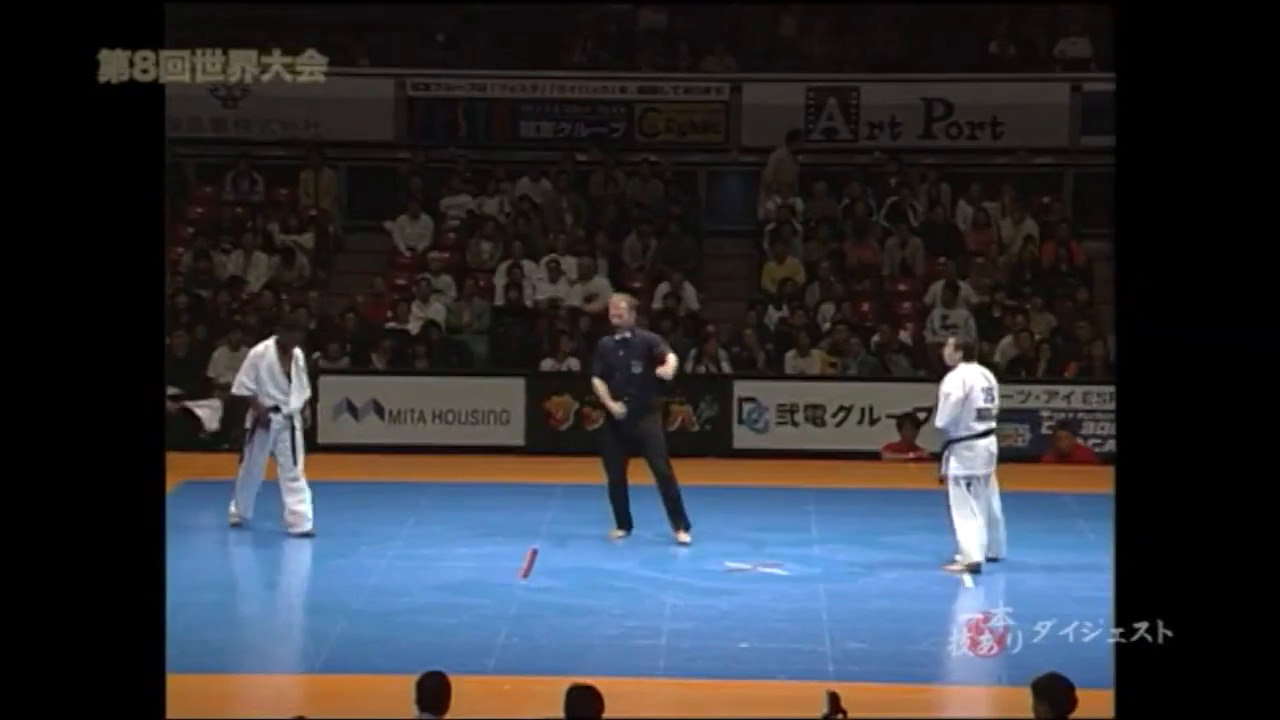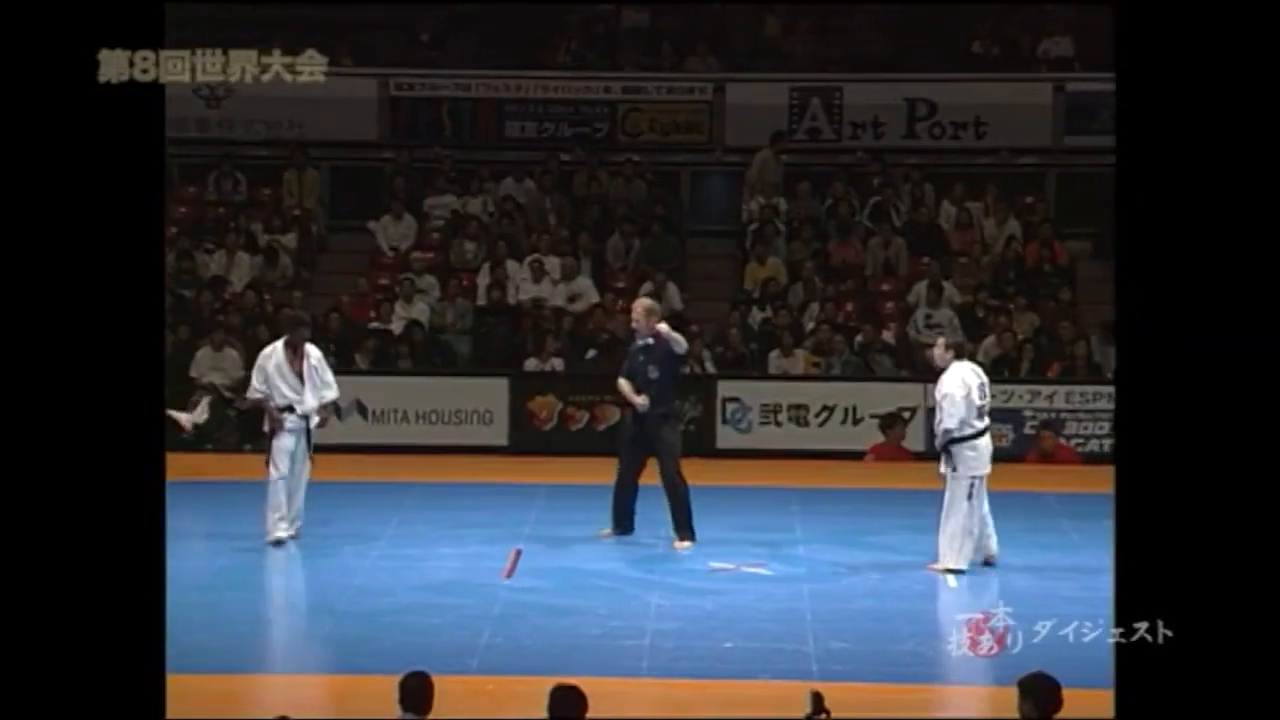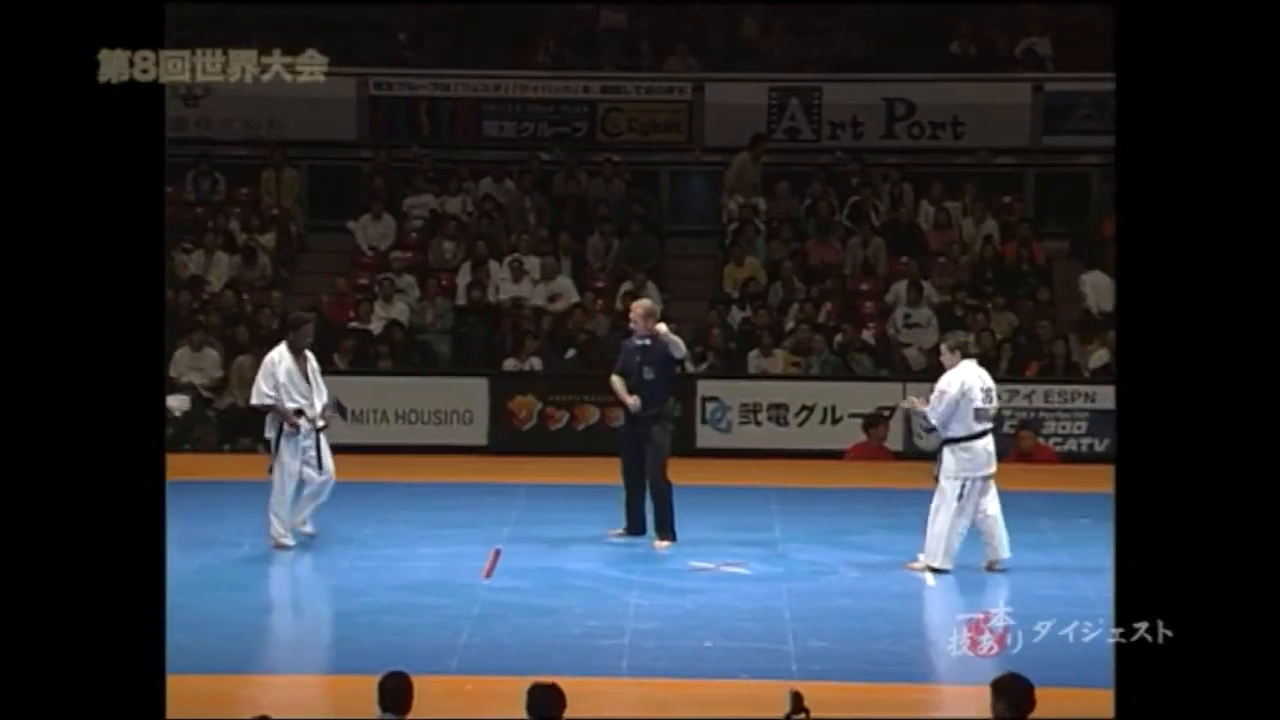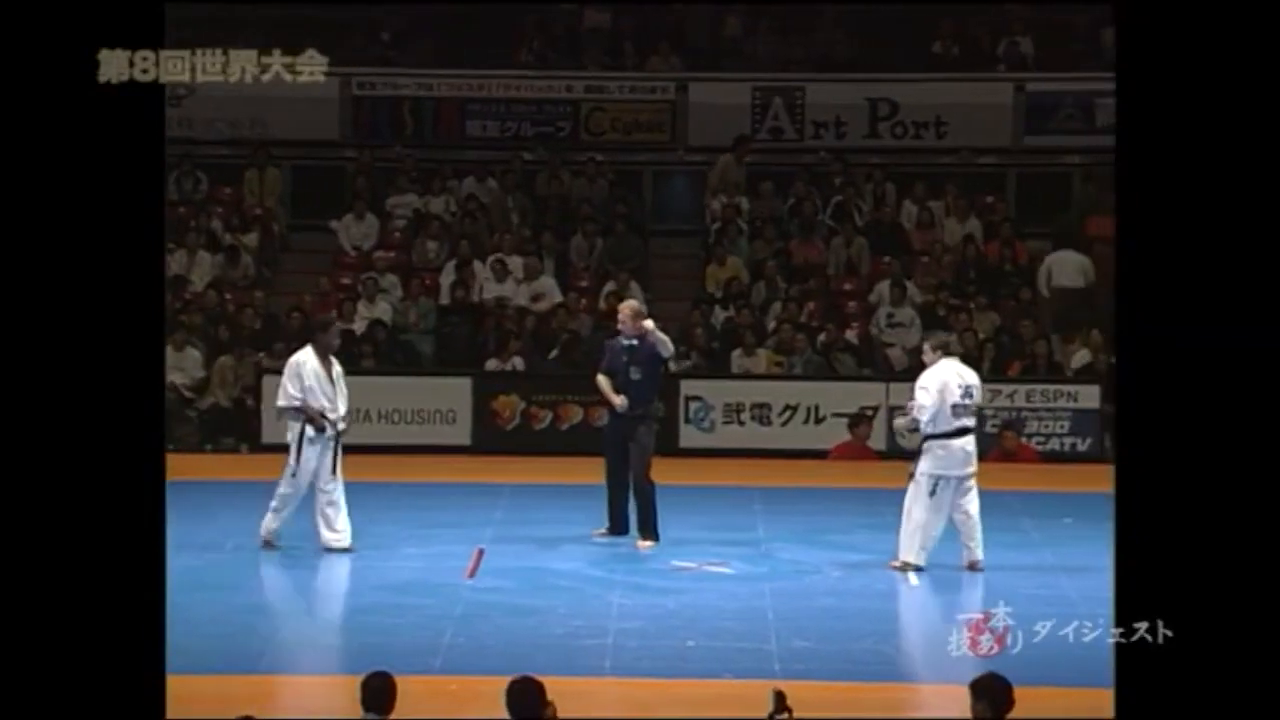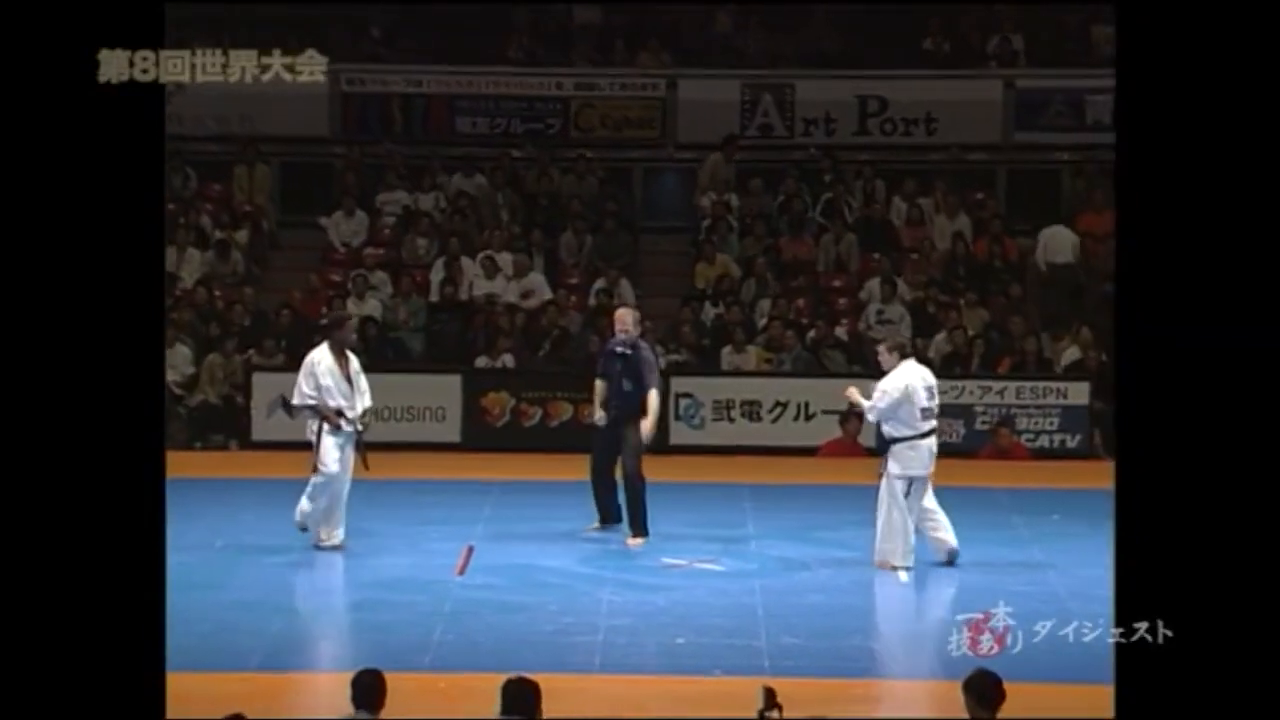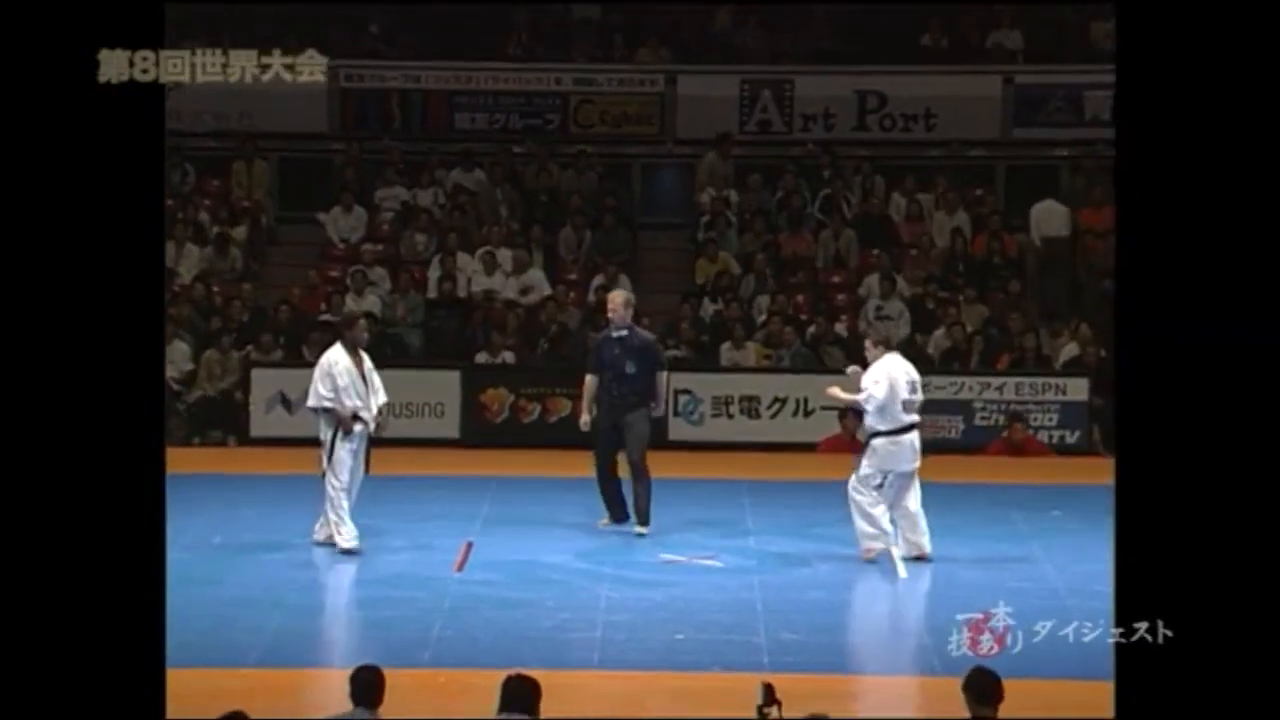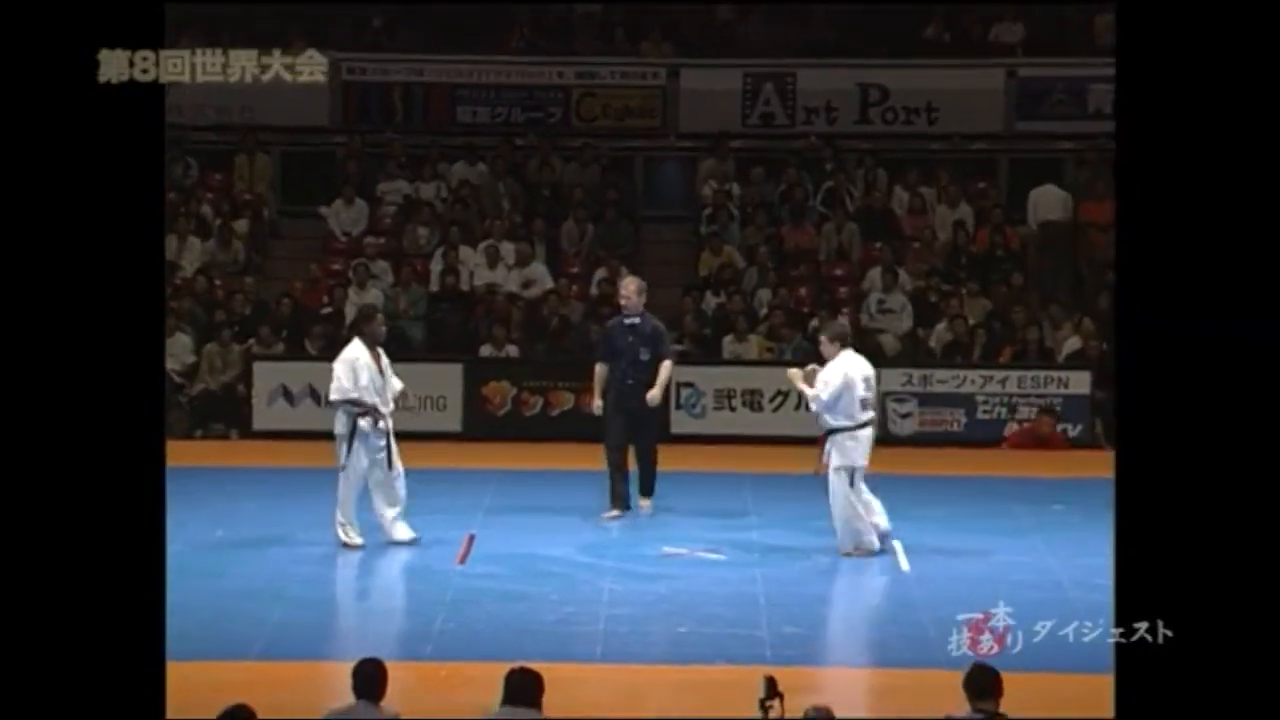
dt=0.4s
person 1, frame 1
left shoulder: (648, 340)
right shoulder: (605, 345)
left elbow: (670, 356)
right elbow: (597, 379)
left wrist: (668, 367)
right wrist: (610, 404)
left hip: (645, 413)
right hip: (617, 415)
left knee: (662, 469)
right knee: (615, 473)
left ankle: (680, 526)
right ankle: (623, 524)
person 1, frame 2
left shoulder: (666, 345)
right shoulder: (635, 348)
left elbow: (683, 347)
right elbow: (623, 379)
left wrist: (669, 333)
right wrist: (634, 398)
left hip: (664, 419)
right hip: (639, 419)
left knee: (672, 476)
right knee: (626, 473)
left ankle: (685, 534)
right ankle: (621, 525)
person 1, frame 3
left shoulder: (664, 346)
right shoulder: (629, 346)
left elbow: (681, 352)
right elbow: (616, 376)
left wrist: (667, 335)
right wrist: (626, 399)
left hip: (657, 419)
right hip: (633, 418)
left knee: (656, 476)
right knee: (631, 475)
left ankle: (666, 533)
right ankle: (635, 526)
person 1, frame 4
left shoulder: (651, 345)
right shoulder: (615, 345)
left elbow: (668, 351)
right elbow: (602, 375)
left wrist: (654, 331)
right wrist: (613, 397)
left hip: (642, 419)
right hip: (618, 417)
left knee: (640, 476)
right knee: (615, 474)
left ankle: (648, 534)
right ankle: (617, 525)
person 1, frame 5
left shoulder: (644, 355)
right shoulder: (610, 348)
left elbow: (653, 391)
left wrist: (650, 421)
right wrist: (598, 407)
left hip: (633, 420)
right hip: (610, 418)
left knee: (631, 471)
right knee: (599, 468)
left ankle: (639, 530)
right ankle: (609, 516)
person 1, frame 6
left shoulder: (646, 341)
right shoulder: (603, 340)
left elbow: (660, 371)
right elbow: (592, 375)
left wrist: (659, 402)
right wrist: (585, 410)
left hip: (636, 409)
right hip: (608, 409)
left knee: (637, 462)
right knee: (604, 464)
left ankle: (642, 520)
right ankle: (617, 514)
person 1, frame 7
left shoulder: (655, 328)
right shoulder: (612, 327)
left elbow: (666, 361)
right elbow: (602, 363)
left wrist: (658, 389)
right wrist: (597, 395)
left hip: (645, 396)
right hip: (617, 395)
left knee: (646, 449)
right knee: (615, 448)
left ankle: (645, 494)
right ankle: (619, 503)
person 2, frame 1
left shoulder: (955, 378)
right shoulder: (987, 375)
left elbow: (944, 420)
right elbow: (992, 411)
left wrist: (949, 434)
left hip: (965, 449)
right hip: (987, 443)
left knee: (966, 507)
right knee: (988, 503)
left ankle: (972, 557)
right ankle: (993, 549)
person 2, frame 2
left shoulder: (952, 378)
right shoulder: (975, 370)
left elbow: (951, 421)
left wrist: (940, 440)
right wrist: (945, 438)
left hip: (964, 448)
right hip: (978, 443)
left knee: (960, 508)
right knee: (975, 505)
left ankle: (954, 560)
right ankle: (987, 550)
person 2, frame 3
left shoulder: (954, 378)
right shoulder: (982, 375)
left elbow: (936, 414)
left wrist: (918, 408)
right wrist: (928, 406)
left hip: (962, 451)
right hip: (982, 446)
left knee: (949, 507)
right knee: (987, 505)
left ankle: (935, 559)
right ankle: (997, 556)
person 2, frame 4
left shoulder: (933, 375)
right shoulder: (971, 374)
left elbow: (923, 414)
left wrist: (904, 422)
left hip: (940, 448)
right hip: (965, 445)
left knee: (921, 504)
right knee: (966, 505)
left ankle: (911, 556)
right ankle: (974, 557)
person 2, frame 5
left shoulder: (896, 379)
right shoulder: (924, 372)
left elbow: (875, 410)
left wrist: (857, 398)
right wrist: (881, 394)
left hip: (905, 449)
right hip: (925, 443)
left knee: (896, 504)
right knee: (922, 501)
left ankle: (896, 557)
right ankle: (947, 543)
person 2, frame 6
left shoulder: (881, 369)
right shoulder: (907, 367)
left elbow: (871, 401)
left wrist: (842, 396)
right wrist: (863, 380)
left hip: (888, 442)
right hip: (908, 438)
left knee: (862, 489)
right knee: (906, 498)
left ankle: (876, 542)
right ankle: (919, 547)
person 2, frame 7
left shoulder: (837, 368)
right shoulder: (863, 363)
left elbow: (820, 400)
left wrist: (799, 383)
right wrist: (819, 380)
left hip: (845, 437)
right hip: (861, 432)
left knee: (844, 494)
right knee: (853, 488)
left ankle: (863, 543)
right ankle: (877, 526)
person 3, frame 1
left shoulder: (298, 355)
right shoulder: (259, 353)
right elbow: (244, 388)
left wrist: (304, 410)
right wrist: (260, 411)
left hip: (290, 421)
right hip: (265, 420)
left knee: (294, 472)
right knee: (251, 470)
left ankle: (299, 523)
right ankle: (239, 513)
person 3, frame 2
left shoulder: (314, 354)
right shoulder: (269, 355)
left elbow: (327, 385)
right elbow: (258, 390)
left wrist: (325, 410)
right wrist: (271, 413)
left hip: (306, 421)
right hip: (283, 422)
left knee: (299, 476)
right knee: (280, 474)
left ankle: (289, 525)
right ankle: (277, 529)
person 3, frame 3
left shoulder: (309, 358)
right shoulder: (274, 359)
left elbow: (318, 390)
right elbow: (263, 397)
left wrist: (325, 410)
right wrist: (286, 416)
left hip: (312, 426)
right hip: (287, 428)
left knee: (324, 475)
right knee: (284, 483)
left ankle: (299, 519)
right ankle: (281, 535)
person 3, frame 4
left shoulder: (333, 363)
right shoulder: (299, 361)
right elbow: (289, 399)
left wrist: (343, 416)
right wrist: (314, 417)
left hip: (330, 431)
right hip: (307, 431)
left knee: (331, 485)
right knee: (295, 482)
left ankle: (336, 538)
right ankle: (269, 530)
person 3, frame 5
left shoulder: (352, 359)
right shoulder: (316, 359)
left elbow: (362, 392)
right elbow: (305, 396)
left wrist: (364, 415)
right wrist: (328, 415)
left hip: (349, 427)
right hip: (326, 427)
left knee: (341, 483)
right knee: (329, 471)
left ankle: (329, 536)
right ankle: (306, 513)
person 3, frame 6
left shoulder: (363, 358)
right shoulder: (331, 360)
left elbow: (375, 390)
right elbow: (319, 398)
left wrist: (379, 415)
right wrist: (342, 418)
left hip: (361, 427)
right hip: (339, 430)
left knee: (352, 484)
right knee: (338, 484)
left ankle: (325, 532)
right ankle: (345, 539)
person 3, frame 7
left shoulder: (378, 353)
right shoulder: (351, 355)
left elbow: (389, 383)
right elbow: (341, 393)
left wrist: (404, 395)
right wrist: (367, 408)
left hip: (380, 424)
right hip: (357, 425)
left knee: (391, 475)
right knee: (352, 481)
left ankle: (395, 528)
right ankle: (348, 533)
